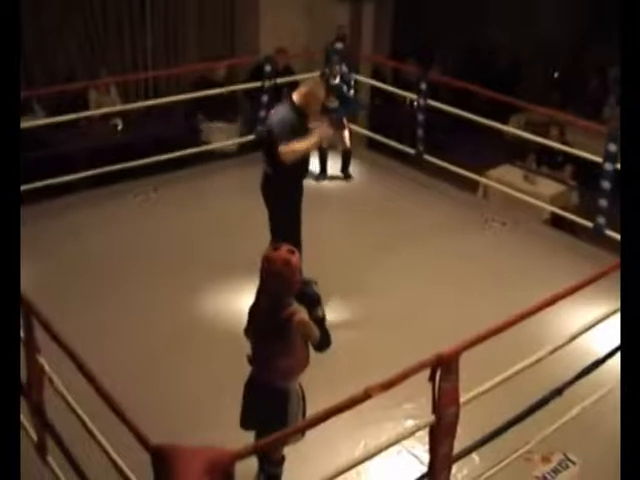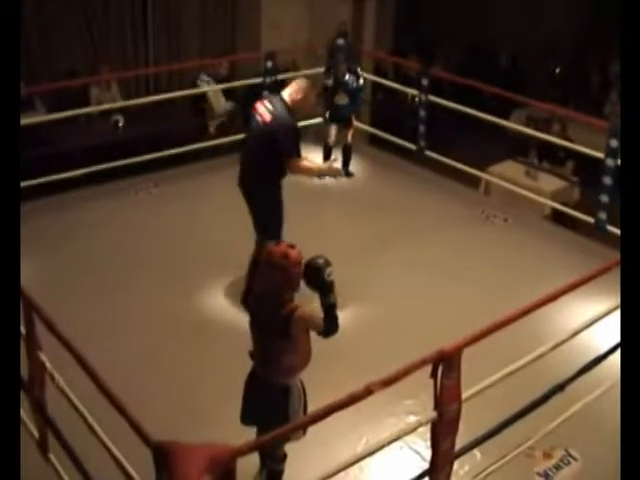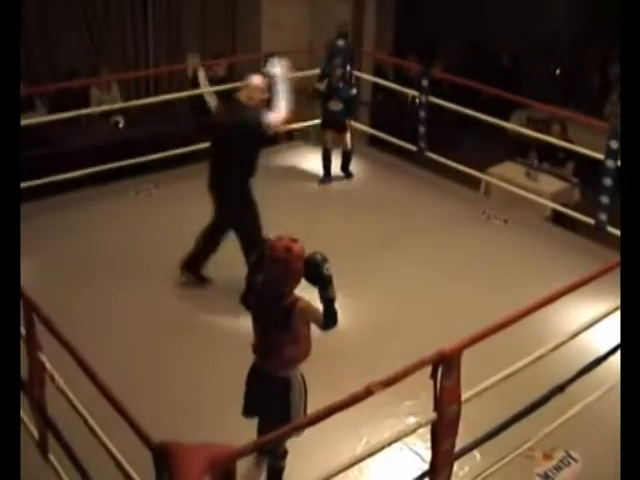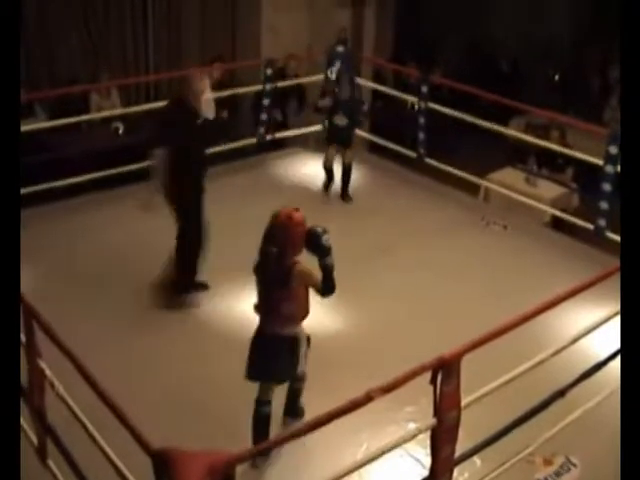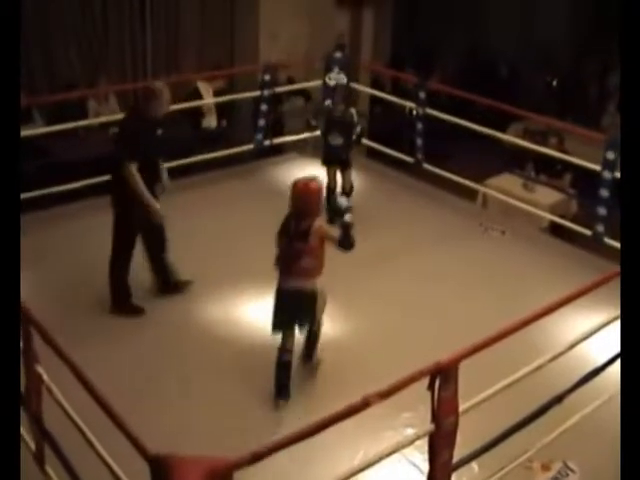
dt=0.5s
person 1, frame 1
left shoulder: (257, 308)
right shoulder: (297, 320)
right elbow: (323, 344)
right wrist: (316, 310)
left hip: (258, 383)
right hip: (283, 390)
left knee: (263, 434)
right knee: (276, 445)
person 1, frame 2
left shoulder: (256, 301)
right shoulder: (298, 315)
right elbow: (330, 328)
left wrist: (261, 267)
right wrist: (327, 293)
left hip: (259, 378)
right hip: (284, 386)
left knee: (264, 430)
right knee: (278, 441)
person 1, frame 3
left shoulder: (258, 294)
right shoulder: (299, 308)
right elbow: (329, 322)
left wrist: (257, 264)
right wrist: (326, 288)
left hip: (260, 372)
right hip: (285, 379)
left knee: (266, 419)
right knee: (279, 438)
left ankle: (261, 455)
person 1, frame 4
left shoulder: (266, 261)
right shoulder: (299, 270)
right elbow: (327, 289)
left wrist: (269, 237)
right wrist: (325, 257)
left hip: (266, 333)
right hip: (291, 335)
left knee: (265, 390)
right knee: (298, 374)
left ankle: (260, 448)
right ankle: (291, 412)
person 1, frame 5
left shoulder: (287, 223)
right shoulder: (318, 227)
right elbow: (346, 243)
right wrist: (346, 219)
left hip: (285, 288)
right hip: (308, 289)
left knee: (286, 338)
right knee: (313, 322)
left ankle: (282, 392)
right ankle: (308, 356)
person 2, frame 1
left shoulder: (296, 111)
right shoulder: (284, 118)
right elbow: (286, 154)
left wrist: (317, 131)
right wrist: (316, 137)
left hip: (289, 183)
right hip: (280, 186)
left knee: (291, 234)
right knee: (285, 237)
person 2, frame 2
left shoulder: (267, 101)
right shoulder: (286, 123)
right elbow: (294, 165)
right wrist: (325, 169)
left hip: (250, 179)
right hip: (262, 185)
left knee: (267, 232)
right knee: (269, 236)
person 2, frame 3
left shoulder: (225, 110)
right shoulder: (244, 118)
left elbow: (211, 100)
right elbow: (280, 119)
right wrist: (282, 79)
left hip: (220, 179)
right hip: (235, 184)
left knee: (220, 223)
right knee: (251, 235)
left ankle: (191, 266)
person 2, frame 4
left shoulder: (192, 110)
right shoulder: (173, 115)
right elbow: (159, 154)
right wrist: (162, 187)
left hip: (193, 181)
right hip: (183, 184)
left knee: (189, 231)
right knee: (193, 233)
left ankle: (186, 280)
right ankle: (174, 286)
person 2, frame 5
left shoulder: (152, 121)
right shoulder: (131, 128)
right elbow: (129, 169)
left wrist: (160, 175)
right wrist: (150, 202)
left hip: (148, 191)
right hip: (128, 195)
left knee: (156, 236)
right knee: (124, 246)
left ankle: (166, 282)
right ankle: (120, 301)
person 3, frame 1
left shoulder: (346, 79)
right shoulder: (324, 79)
left elbow: (349, 99)
left hip: (340, 117)
right hip: (326, 116)
left knee: (346, 146)
right knee: (323, 146)
left ankle: (345, 169)
right ankle: (323, 171)
person 3, frame 2
left shoulder: (353, 76)
right shoulder: (332, 76)
left elbow: (359, 91)
right elbow: (326, 92)
left hip: (348, 114)
right hip: (334, 113)
left knee: (347, 142)
right knee: (329, 141)
left ankle: (346, 167)
person 3, frame 3
left shoulder: (346, 85)
right shoulder: (326, 83)
left elbow: (352, 100)
right elbow: (318, 91)
left hip: (342, 120)
right hip: (328, 119)
left knee: (348, 147)
right knee: (327, 147)
left ankle: (345, 167)
right ankle: (327, 174)
person 3, frame 4
left shoulder: (354, 101)
right shoulder: (332, 98)
left elbow: (362, 114)
right elbow: (319, 107)
right wrist: (325, 95)
left hip: (347, 135)
right hip: (333, 133)
left knee: (347, 163)
right knee: (328, 162)
left ankle: (345, 191)
right ankle: (329, 179)
person 3, frame 5
left shoulder: (350, 114)
right shoulder: (327, 112)
left elbow: (358, 133)
left hip: (344, 154)
right hip: (330, 153)
left knee: (347, 184)
right knee: (331, 183)
right ankle: (332, 212)
